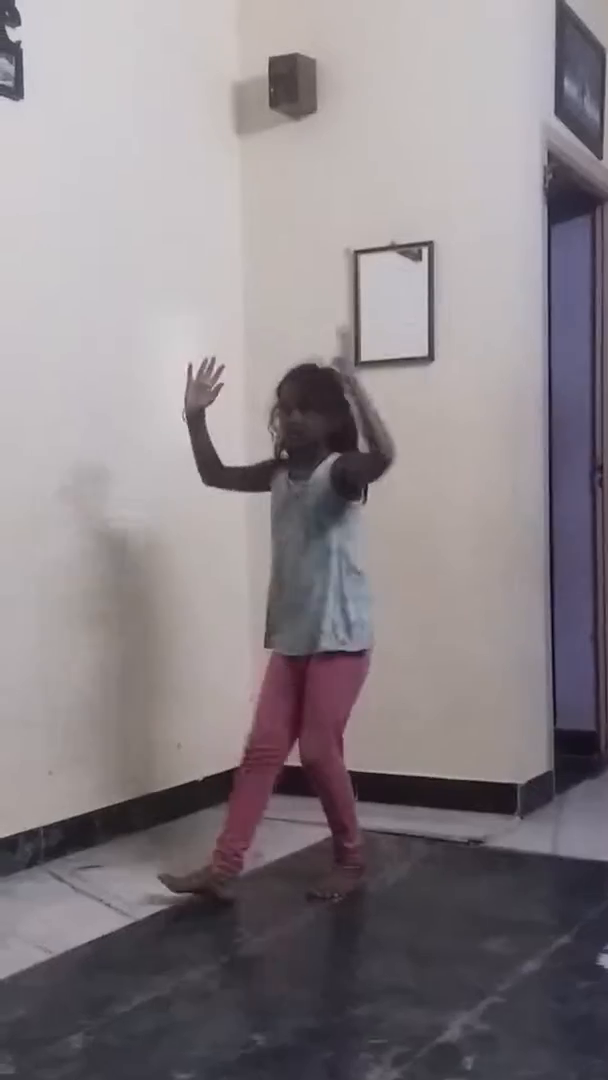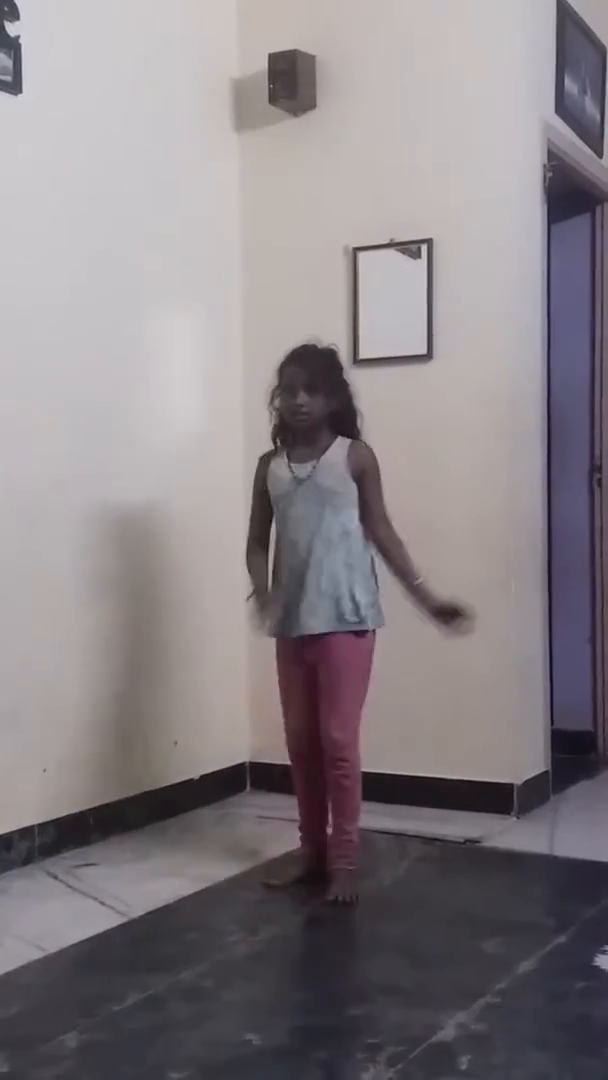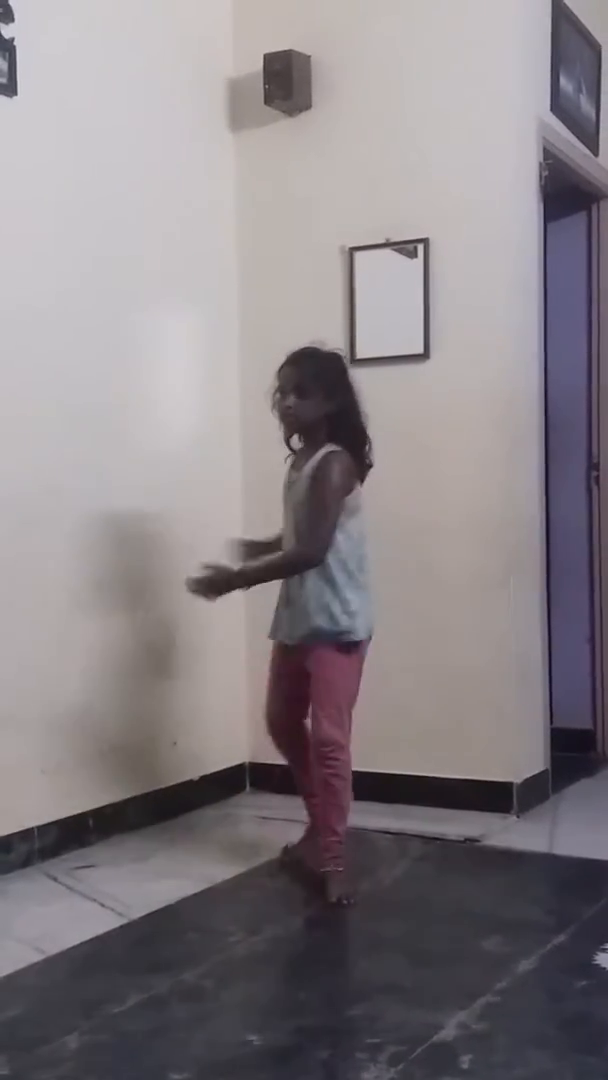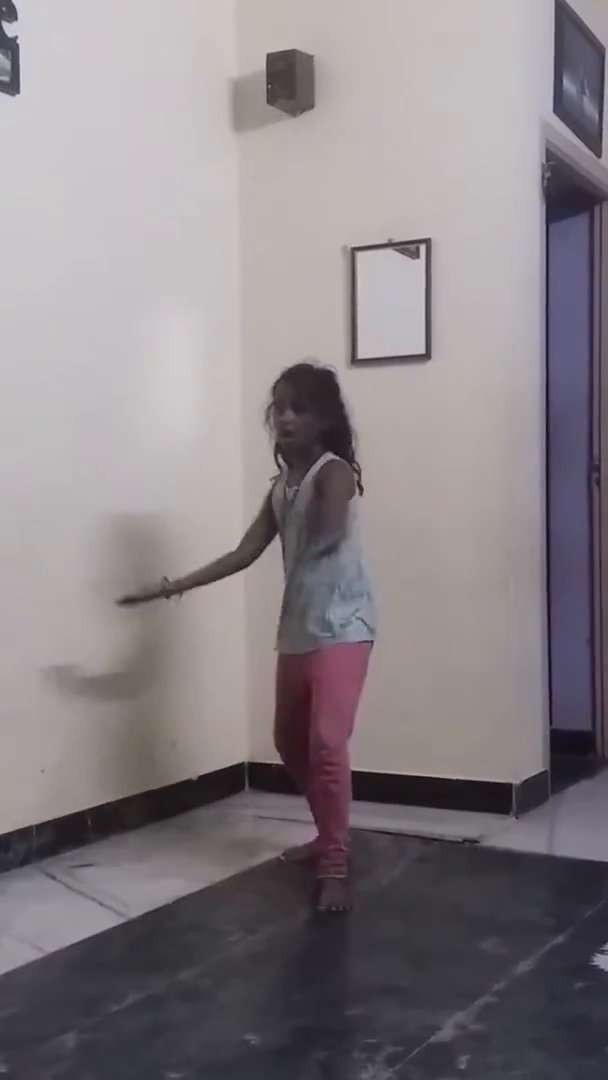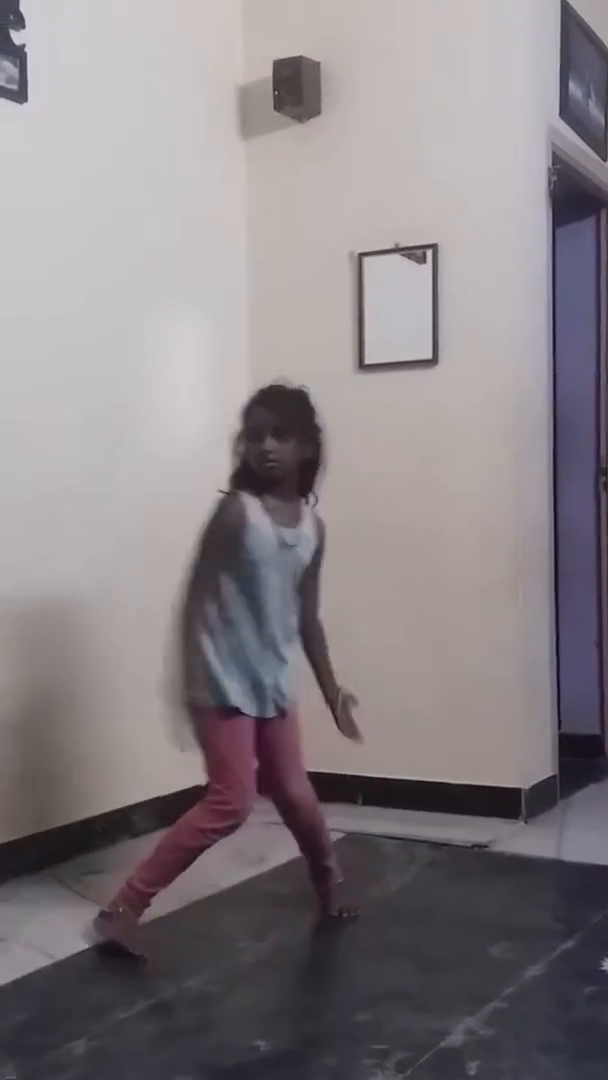
dt=1s
person 1, frame 1
left shoulder: (341, 471)
right shoulder: (277, 473)
left elbow: (383, 456)
right elbow: (216, 475)
left wrist: (352, 386)
right wrist: (195, 414)
left hip: (340, 635)
right hip: (288, 635)
left knee: (319, 752)
right knee: (262, 749)
left ankle: (351, 861)
right ankle: (222, 868)
person 1, frame 2
left shoulder: (354, 456)
right shoulder: (268, 466)
left elbow: (381, 534)
right elbow: (256, 543)
left wrist: (425, 597)
right wrist: (260, 587)
left hip: (346, 617)
right hip: (291, 620)
left knee: (337, 740)
right knee: (301, 742)
left ankle: (343, 862)
right ankle: (315, 850)
person 1, frame 3
left shoulder: (334, 465)
right shoulder: (301, 461)
left elbow: (311, 551)
left wrist: (233, 579)
right wrist: (264, 546)
left hip: (337, 619)
right hip: (300, 617)
left knee: (327, 737)
right knee: (282, 724)
left ankle: (333, 860)
right ankle: (320, 827)
person 1, frame 4
left shoulder: (333, 472)
right shoulder: (280, 484)
left elbow: (334, 529)
right elbow: (242, 553)
left wrist: (318, 541)
right wrist: (173, 586)
left hip: (340, 625)
right hip: (298, 627)
left knee: (325, 741)
right knee: (290, 741)
left ankle: (336, 867)
right ankle: (329, 838)
person 1, frame 5
left shoulder: (312, 528)
right shoulder: (234, 511)
left elbow: (307, 616)
right elbow: (197, 595)
left wrist: (333, 694)
right wrist: (187, 677)
left hip: (272, 679)
right hip: (221, 679)
left knee: (294, 793)
right knee: (230, 802)
left ankle: (327, 882)
right ankle: (125, 907)
